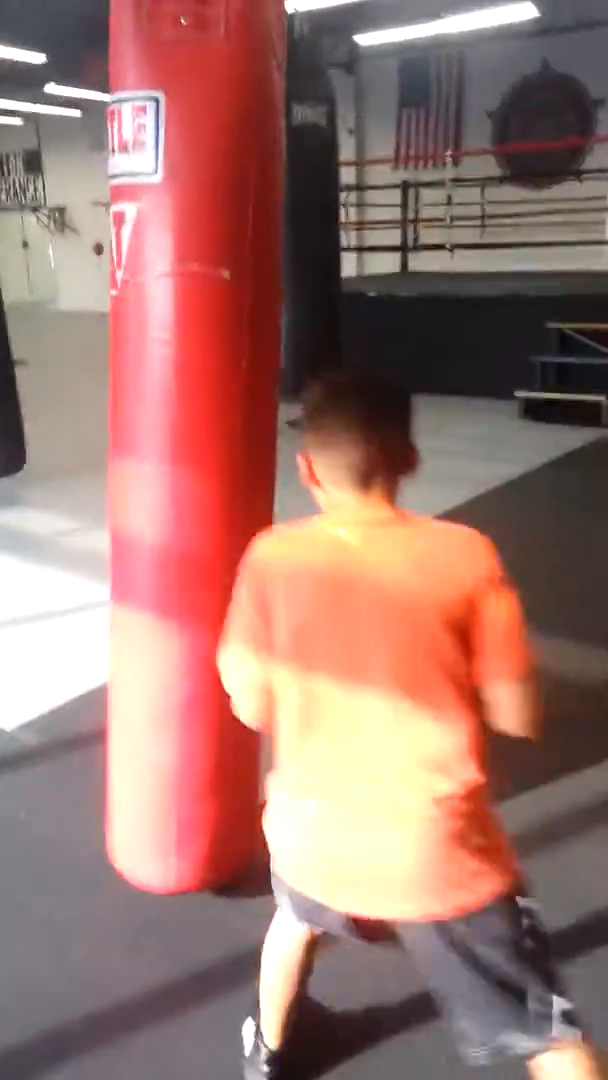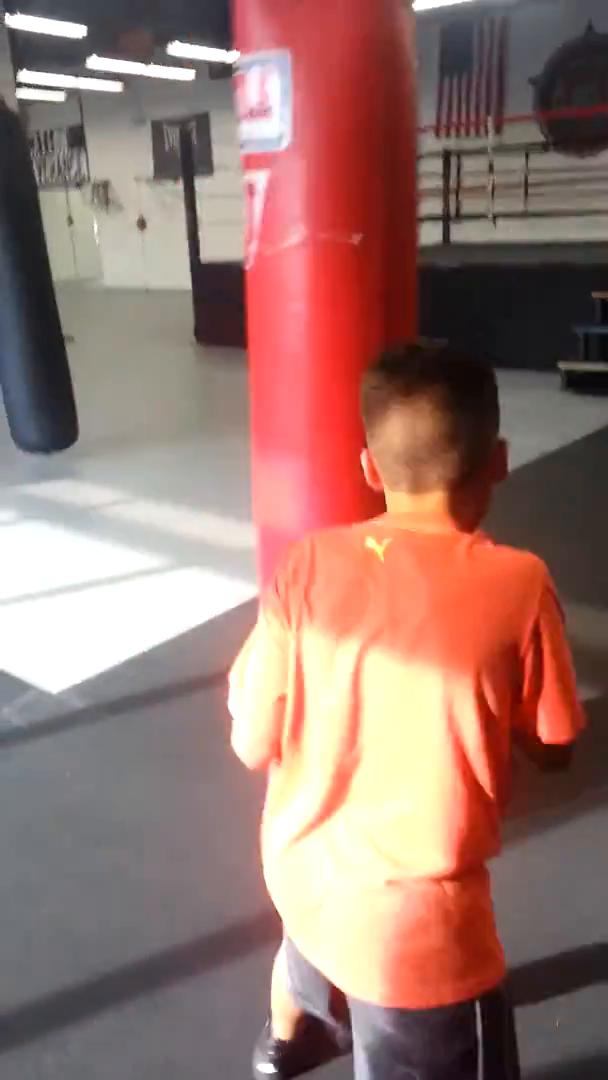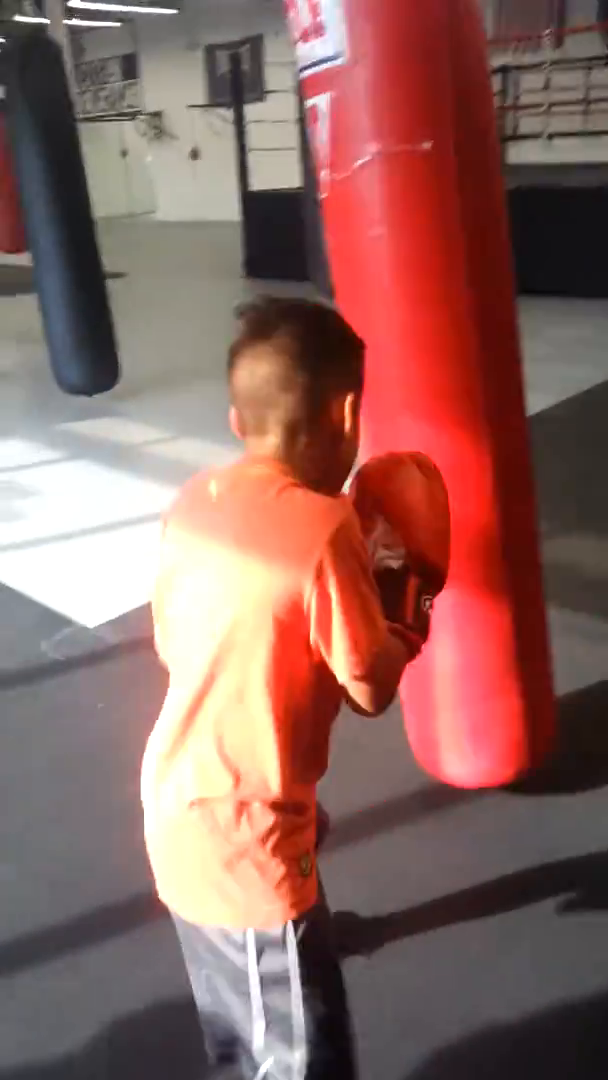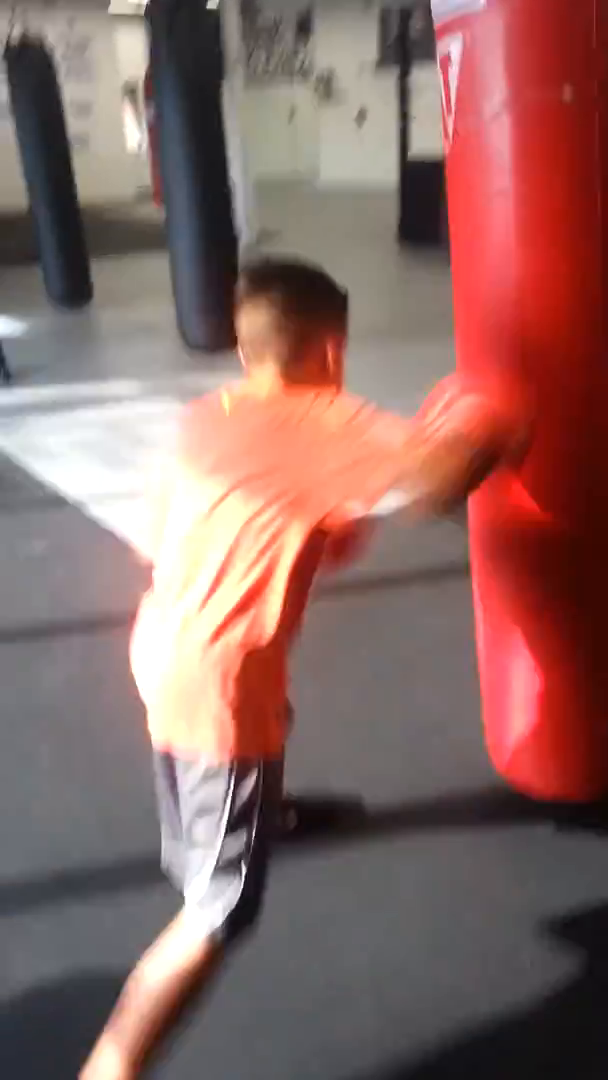
dt=0.5s
person 1, frame 1
left shoulder: (272, 559)
right shoulder: (467, 556)
left elbow: (253, 709)
right elbow: (518, 717)
left hip: (318, 832)
right hip: (443, 846)
left knee: (299, 912)
person 1, frame 2
left shoulder: (308, 564)
right shoulder: (519, 586)
left elbow: (253, 742)
right elbow: (553, 748)
left hip: (304, 869)
right hip: (420, 922)
left knee: (310, 940)
person 1, frame 3
left shoulder: (194, 502)
right shoulder: (322, 528)
right elbow: (371, 689)
left hip: (178, 795)
right hip: (237, 838)
left ankle: (227, 969)
person 1, frame 4
left shoulder: (201, 421)
right shoulder: (327, 425)
right elbow: (435, 475)
right wrist: (484, 425)
left hip: (163, 655)
right hip: (220, 695)
right knee: (223, 906)
left ankle: (257, 810)
